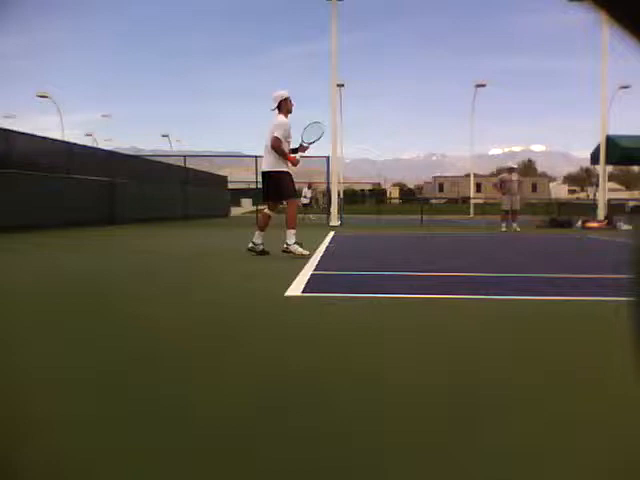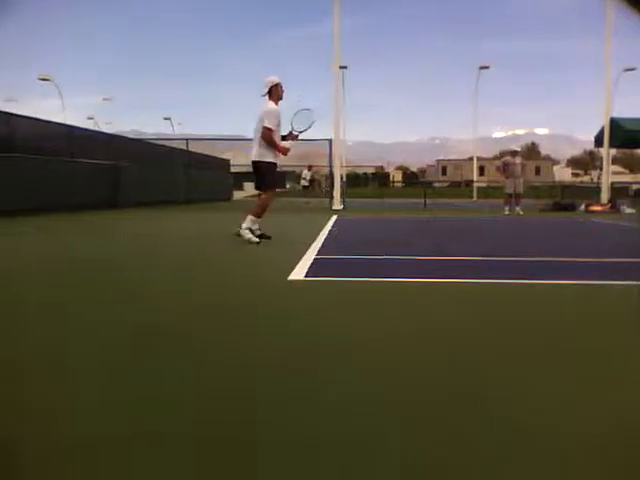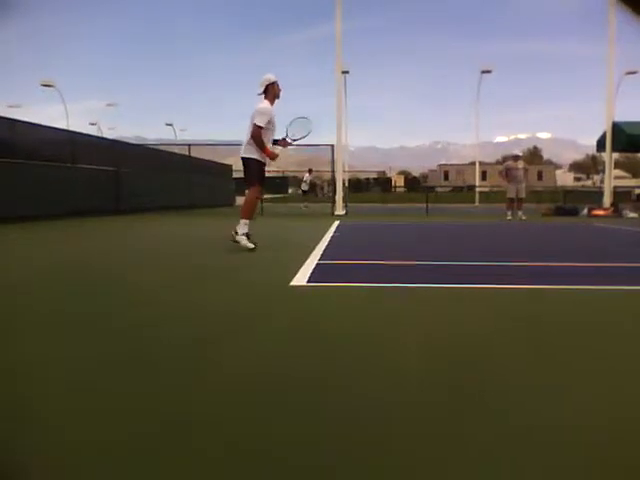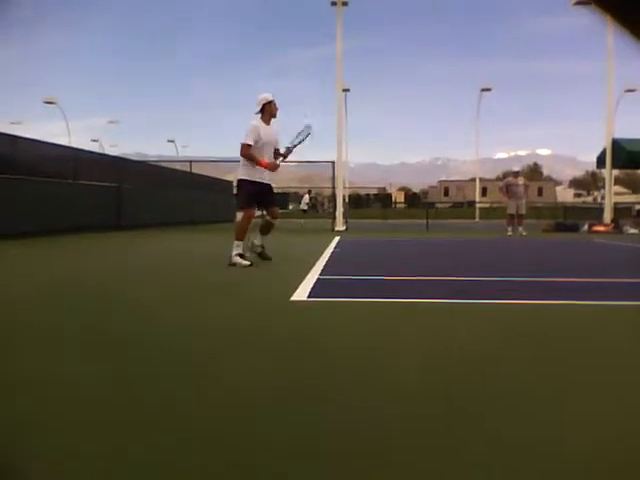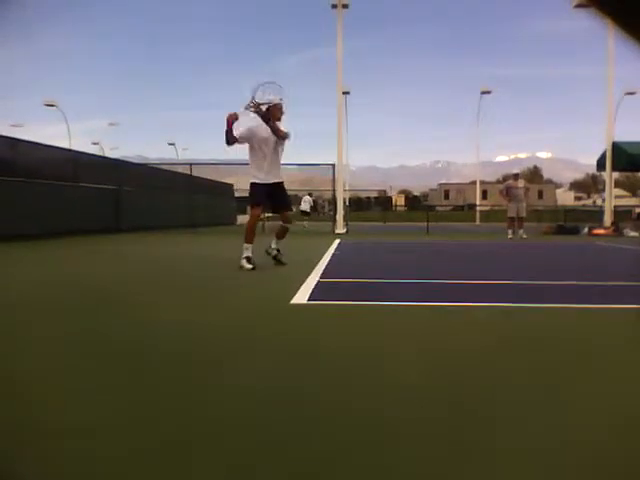
dt=0.3s
person 1, frame 1
left shoulder: (279, 122)
right shoulder: (283, 122)
right elbow: (275, 144)
left wrist: (297, 150)
right wrist: (290, 158)
left hip: (269, 169)
right hip: (278, 169)
left knee: (271, 206)
right knee: (292, 203)
left ankle: (256, 243)
right ankle: (291, 243)
person 1, frame 2
left shoulder: (268, 109)
right shoulder: (273, 109)
right elbow: (265, 135)
left wrist: (285, 137)
right wrist: (280, 148)
left hip: (260, 158)
right hip: (266, 159)
left knee: (266, 194)
right knee: (269, 194)
left ankle: (254, 228)
right ankle: (246, 227)
person 1, frame 3
left shoulder: (268, 109)
right shoulder: (264, 108)
right elbow: (254, 134)
left wrist: (279, 142)
right wrist: (268, 151)
left hip: (258, 158)
right hip: (252, 156)
left knee: (256, 195)
right knee: (254, 192)
left ankle: (241, 230)
right ankle: (241, 232)
person 1, frame 4
left shoulder: (273, 131)
right shoulder: (255, 126)
left elbow: (275, 154)
right elbow: (244, 152)
left wrist: (283, 154)
right wrist: (264, 164)
left hip: (264, 180)
right hip: (248, 178)
left knee: (274, 214)
right knee: (248, 213)
left ankle: (257, 244)
right ankle: (236, 253)
person 1, frame 5
left shoulder: (281, 131)
right shoulder: (253, 128)
left elbow: (282, 135)
right elbow: (230, 141)
left wrist: (264, 116)
right wrist: (229, 124)
left hip: (276, 181)
right hip: (258, 181)
left knee: (287, 218)
right knee: (255, 215)
left ankle: (273, 247)
right ankle: (246, 255)
